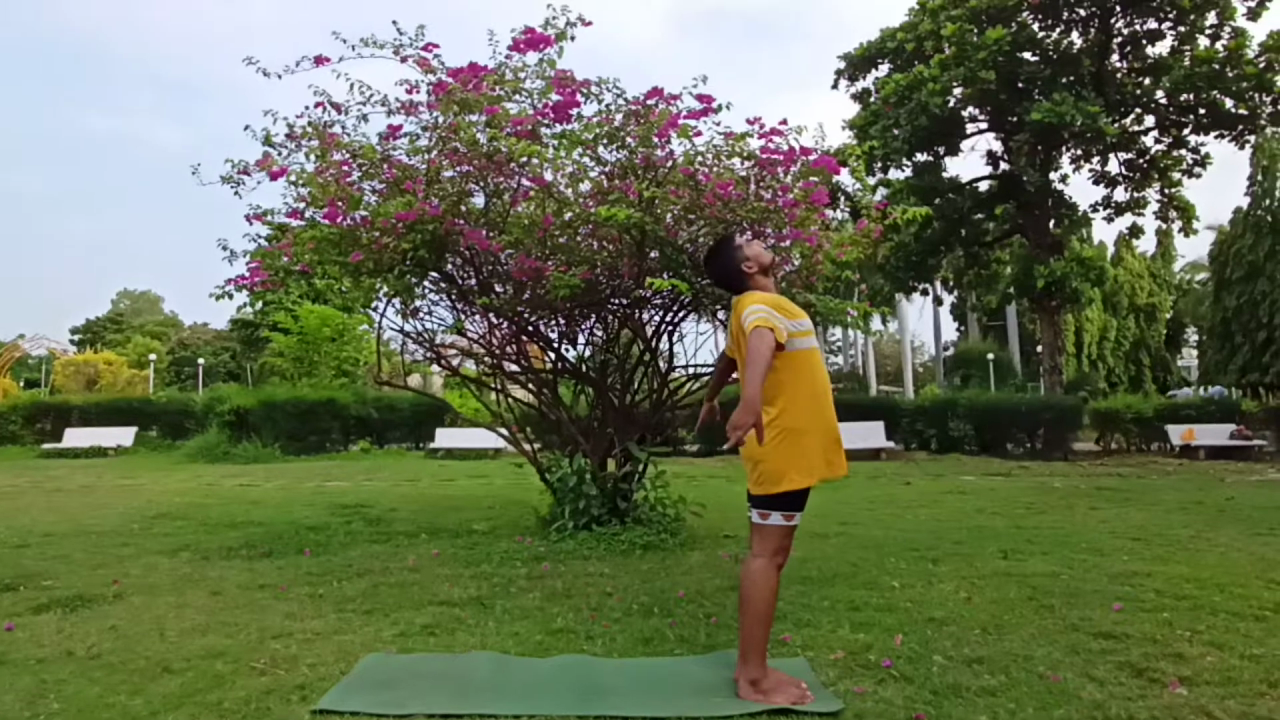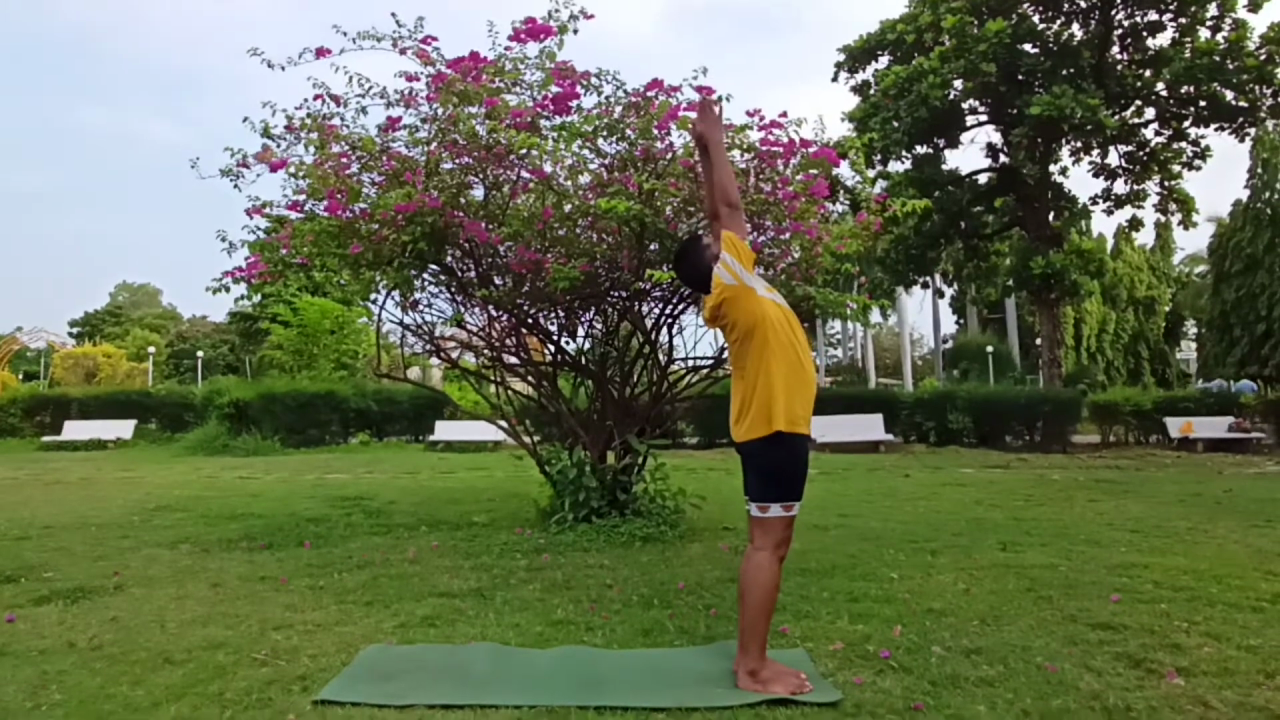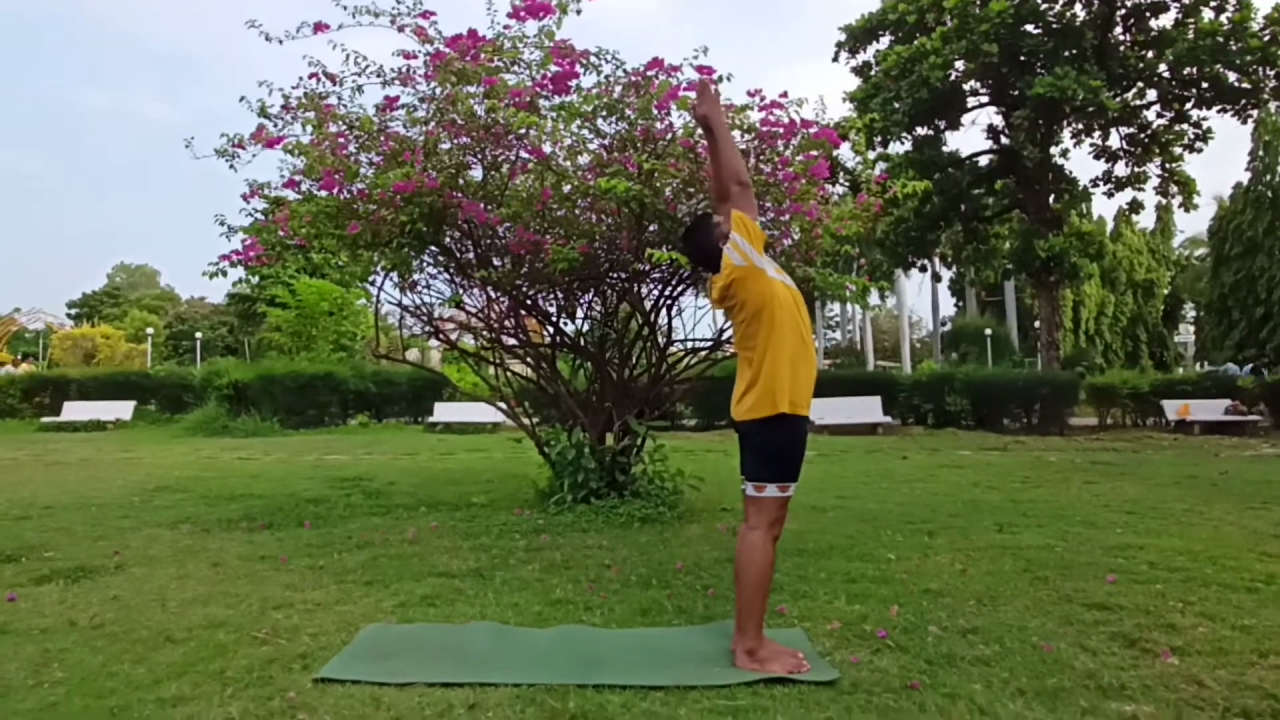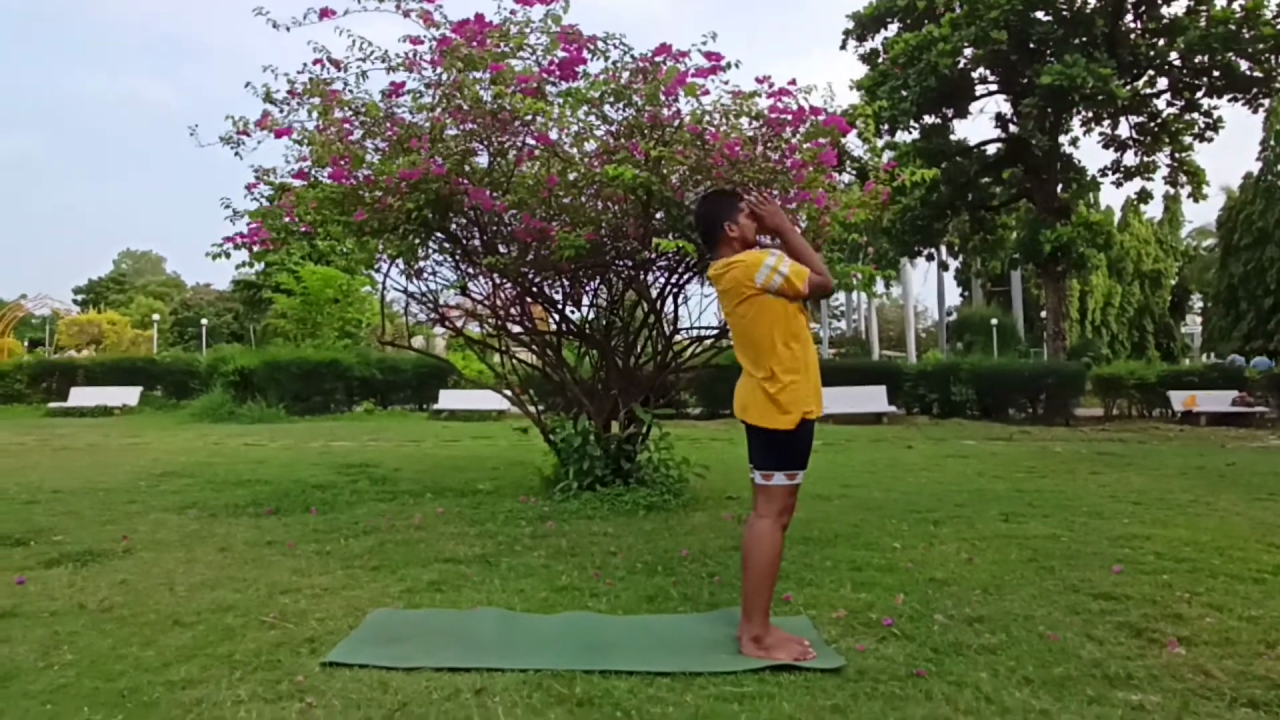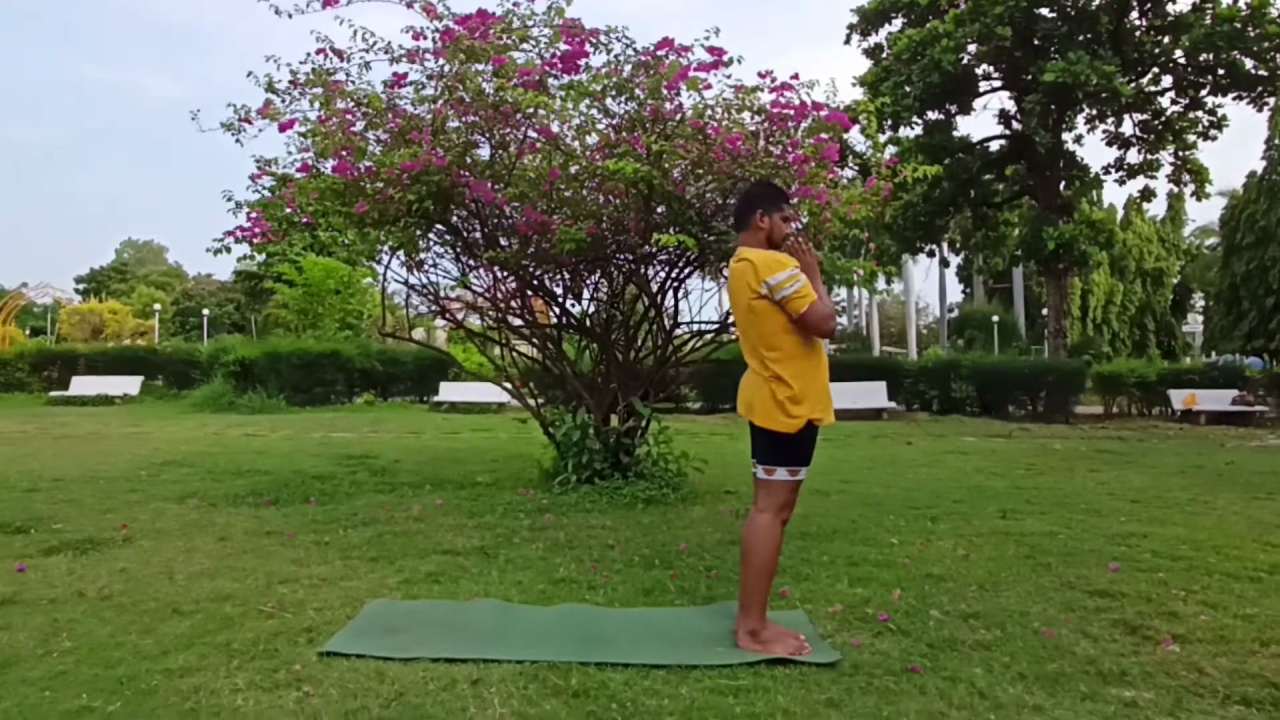
dt=1s
person 1, frame 1
left shoulder: (756, 306)
right shoulder: (760, 303)
left elbow: (729, 356)
right elbow: (759, 343)
left wrist: (711, 399)
right wrist: (751, 394)
left hip: (791, 447)
right hip: (782, 449)
left knee: (771, 555)
right knee: (767, 554)
left ankle: (753, 666)
right ankle: (754, 677)
person 1, frame 2
left shoulder: (734, 293)
right shoulder: (730, 284)
left elbow: (723, 213)
right elbow: (727, 208)
left wrist: (710, 145)
right wrist: (712, 144)
left hip: (775, 424)
right hip: (773, 427)
left knee: (770, 544)
right knee: (768, 544)
left ankle: (752, 658)
right ankle: (753, 669)
person 1, frame 3
left shoulder: (739, 273)
right shoulder: (743, 265)
left elbow: (729, 193)
right elbow: (739, 186)
left wrist: (712, 131)
right wrist: (716, 123)
left hip: (771, 406)
right hip: (773, 409)
left knee: (764, 523)
right knee: (762, 523)
left ankle: (750, 638)
right ankle: (750, 648)
person 1, frame 4
left shoulder: (730, 270)
right shoulder: (757, 263)
left elbow: (799, 278)
right elbow: (824, 283)
left wrist: (777, 234)
right wrist: (785, 228)
left hip: (770, 399)
right hip: (781, 403)
left knee: (771, 512)
right knee: (771, 513)
left ankle: (755, 625)
right ankle: (756, 634)
person 1, frame 5
left shoulder: (743, 265)
right shoulder: (773, 264)
right elbow: (824, 323)
left wrist: (800, 271)
right wrist: (812, 272)
left hip: (773, 397)
right hip: (786, 401)
left knee: (770, 508)
right knee: (772, 509)
left ankle: (752, 619)
right ankle: (753, 628)
